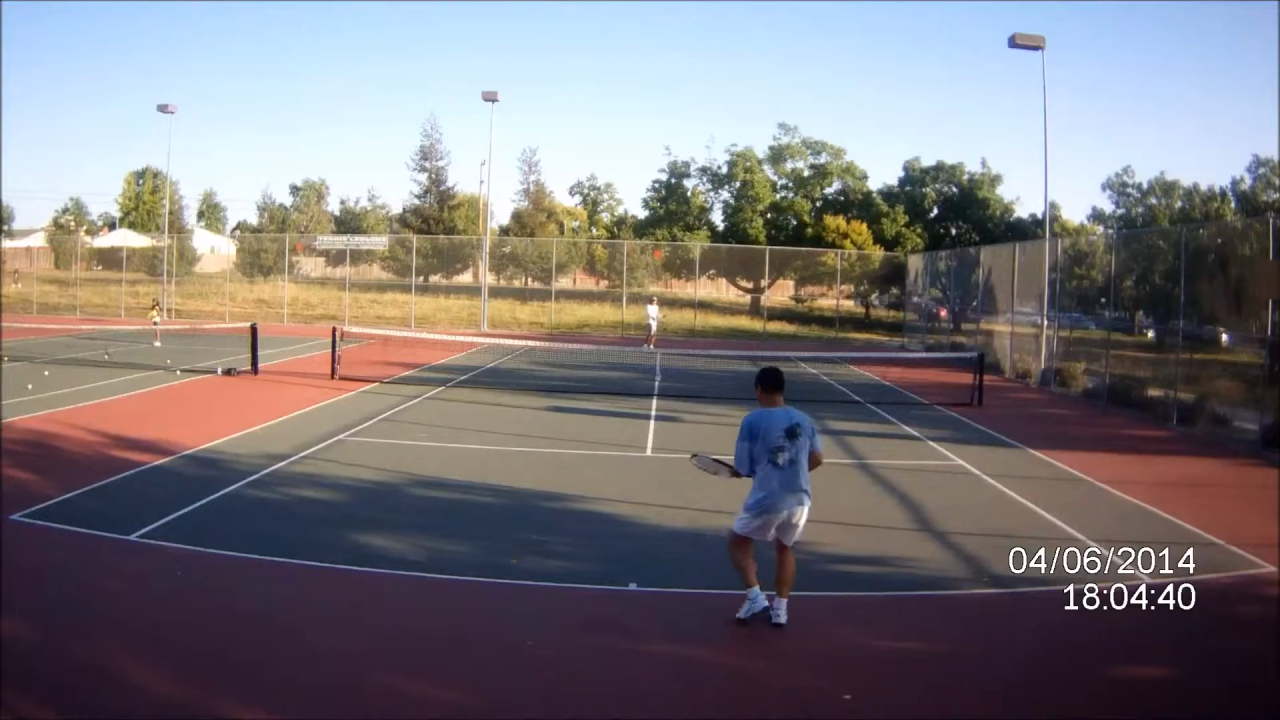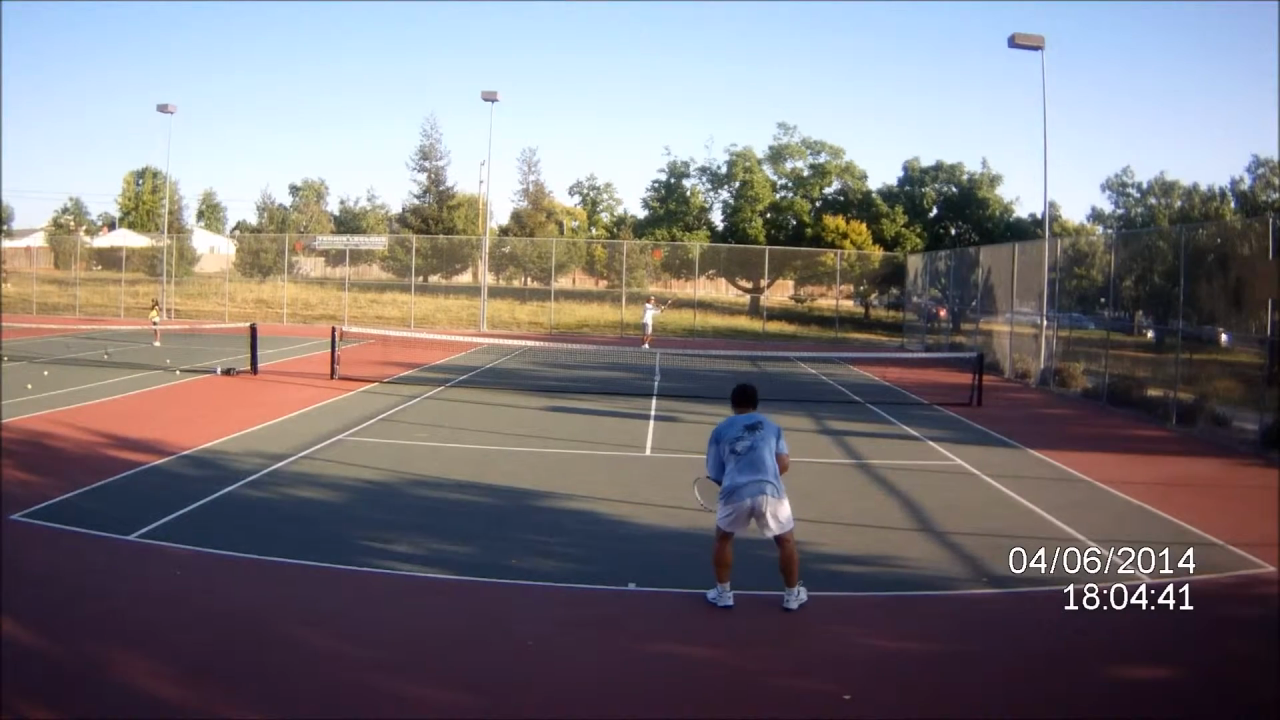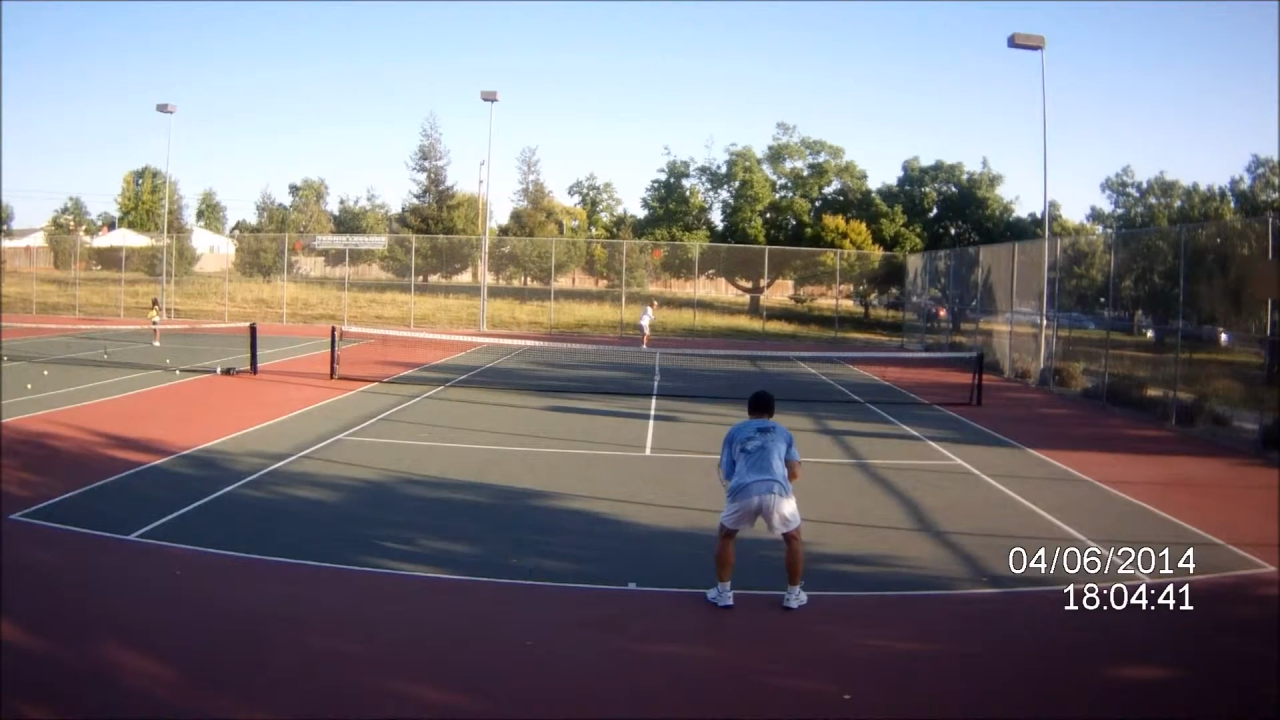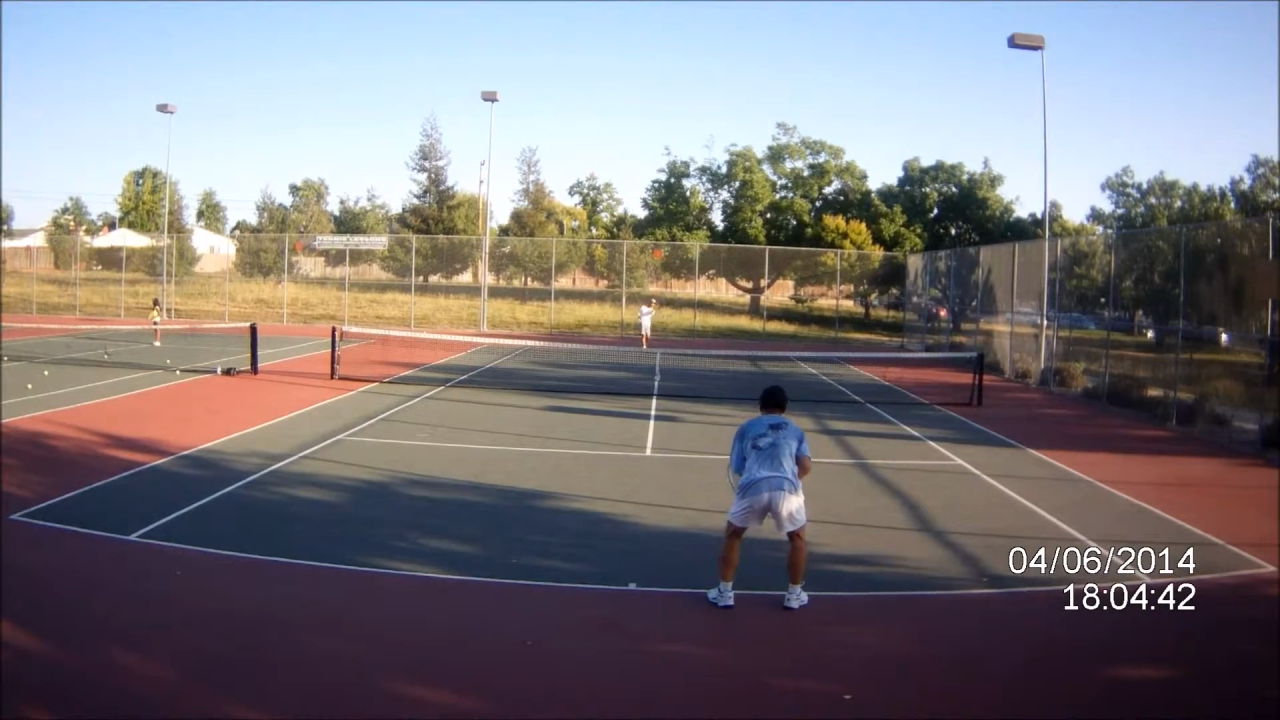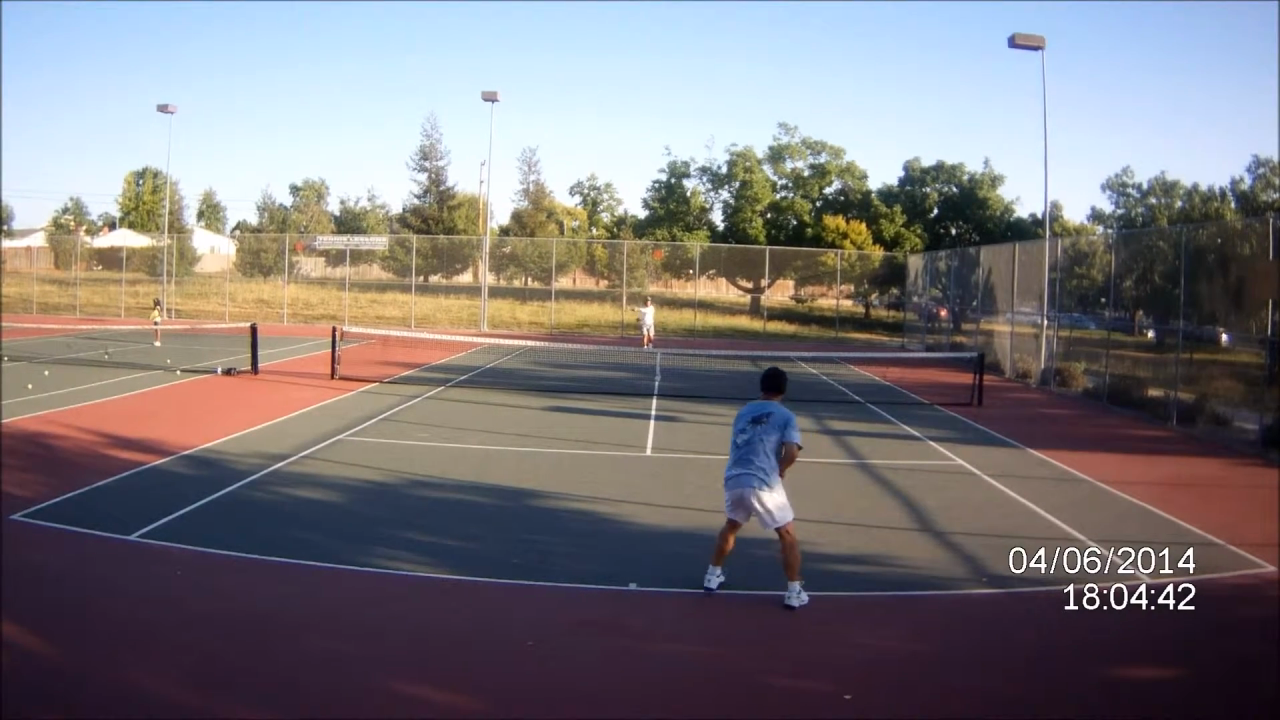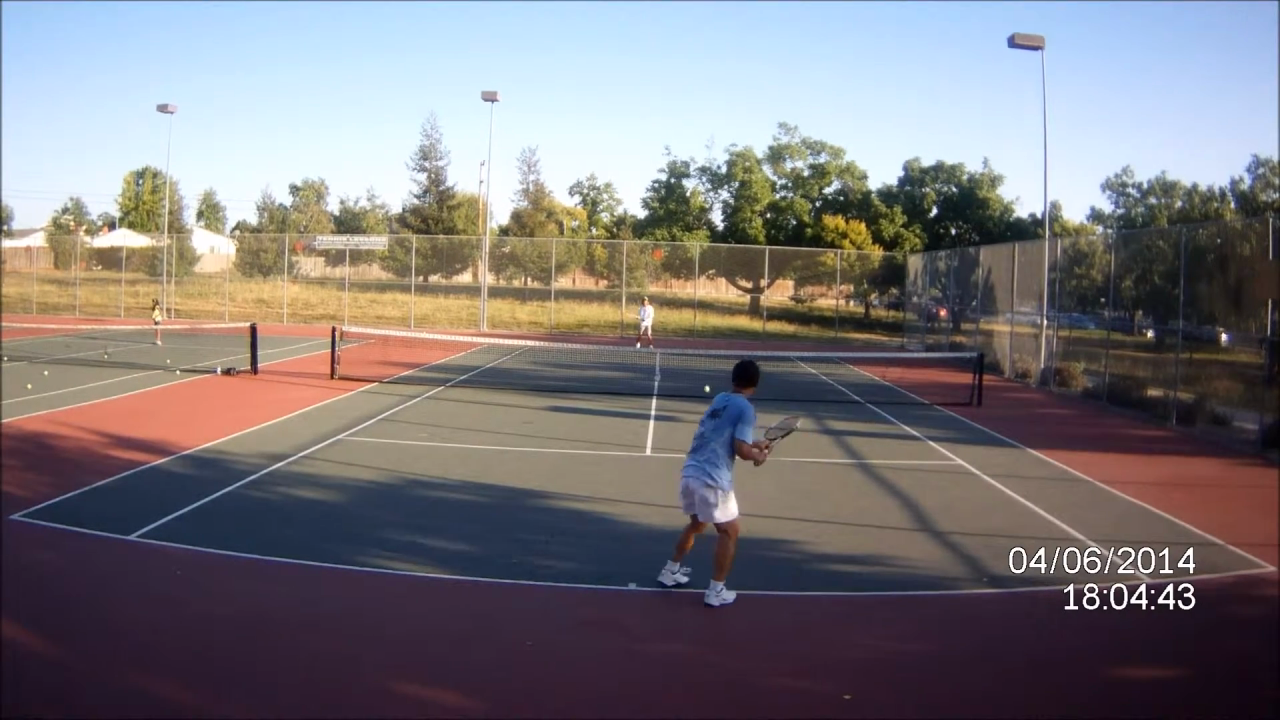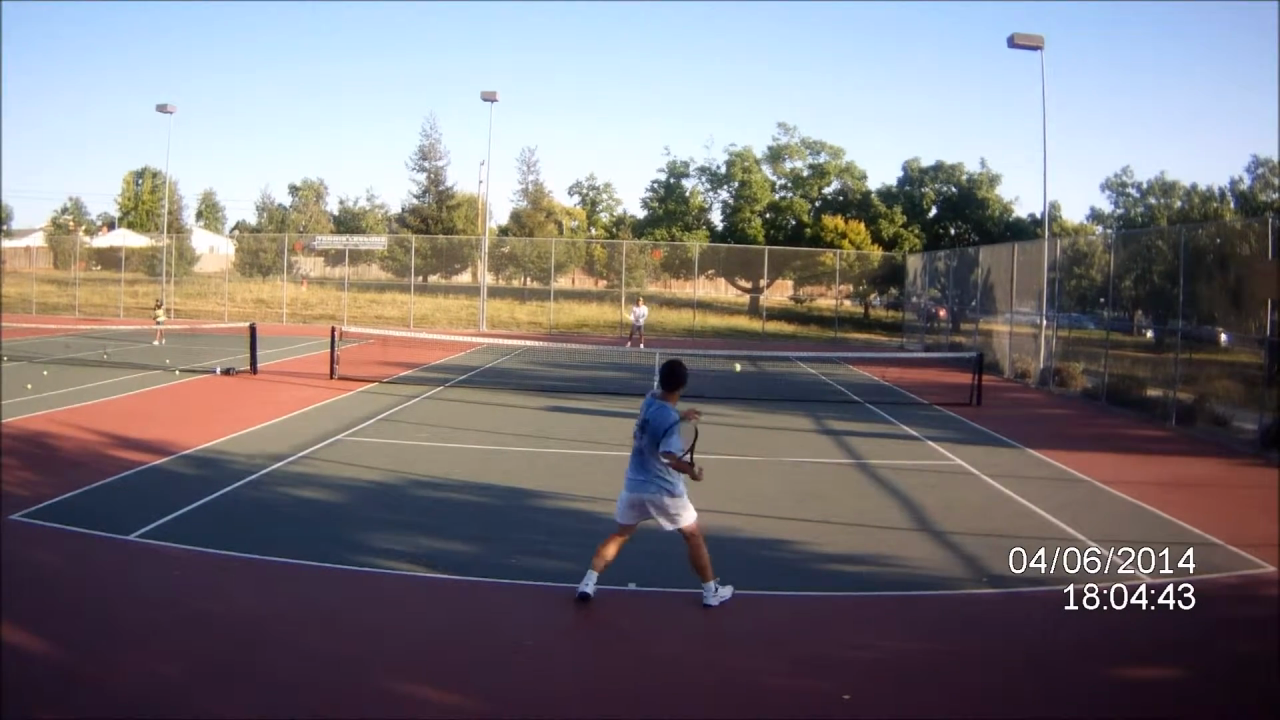
dt=0.5s
person 1, frame 1
left shoulder: (752, 421)
right shoulder: (804, 420)
left elbow: (742, 469)
right elbow: (816, 460)
left hip: (766, 500)
right hip: (799, 499)
left knee: (737, 544)
right knee: (784, 549)
left ankle: (755, 596)
right ankle: (780, 608)
person 1, frame 2
left shoulder: (720, 430)
right shoulder: (771, 426)
left elbow: (715, 475)
right elbow: (783, 464)
left hip: (735, 493)
right hip: (769, 491)
left knee: (722, 539)
right knee: (786, 543)
left ankle: (723, 593)
right ankle: (792, 595)
person 1, frame 3
left shoulder: (734, 432)
right shoulder: (784, 433)
left elbow: (727, 473)
right elbow: (794, 472)
left hip: (743, 491)
right hip: (776, 491)
left knee: (725, 536)
right knee: (793, 540)
left ankle: (723, 592)
right ankle: (793, 594)
person 1, frame 4
left shoulder: (746, 427)
right shoulder: (795, 430)
left elbow: (737, 468)
right elbow: (805, 466)
left hip: (753, 488)
right hip: (786, 489)
left knee: (732, 536)
right knee: (797, 539)
left ankle: (724, 592)
right ankle: (794, 594)
person 1, frame 5
left shoulder: (743, 412)
right shoulder: (786, 416)
right elbow: (791, 452)
right wrist: (779, 470)
left hip: (734, 480)
right hip: (763, 485)
left knee: (731, 526)
right knee: (788, 537)
left ankle: (712, 576)
right ankle: (794, 592)
person 1, frame 6
left shoulder: (720, 400)
right shoulder: (746, 408)
right elbow: (742, 449)
left wrist: (754, 445)
right wrist: (758, 456)
left hip: (690, 473)
right hip: (712, 479)
left knee: (696, 525)
right knee: (728, 533)
left ankle: (670, 572)
right ankle: (715, 591)
person 1, frame 7
left shoulder: (650, 399)
right shoulder: (669, 419)
right elbow: (671, 459)
left wrist: (680, 416)
right wrist: (691, 470)
left hip: (634, 486)
right hip: (664, 490)
left knee: (618, 535)
right knee: (694, 537)
left ankle: (588, 583)
right ankle: (711, 591)
